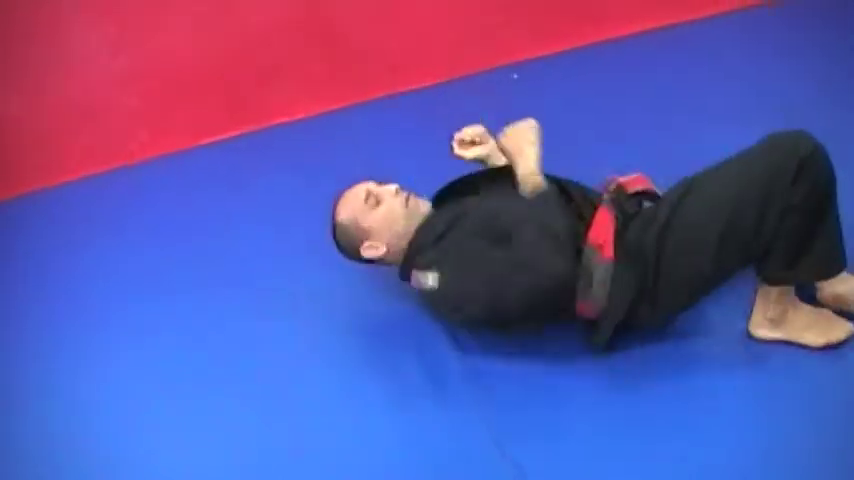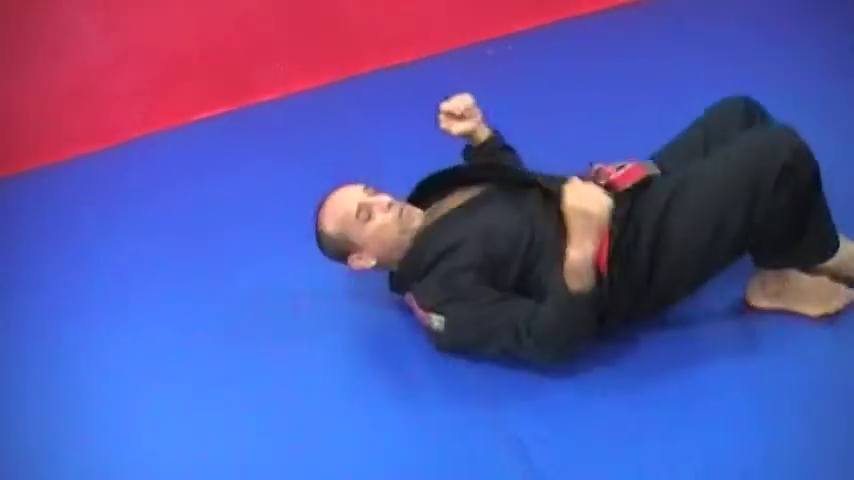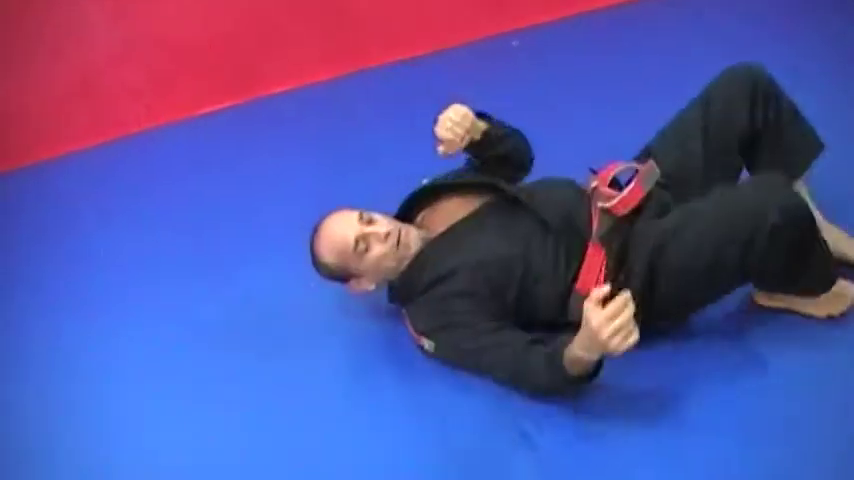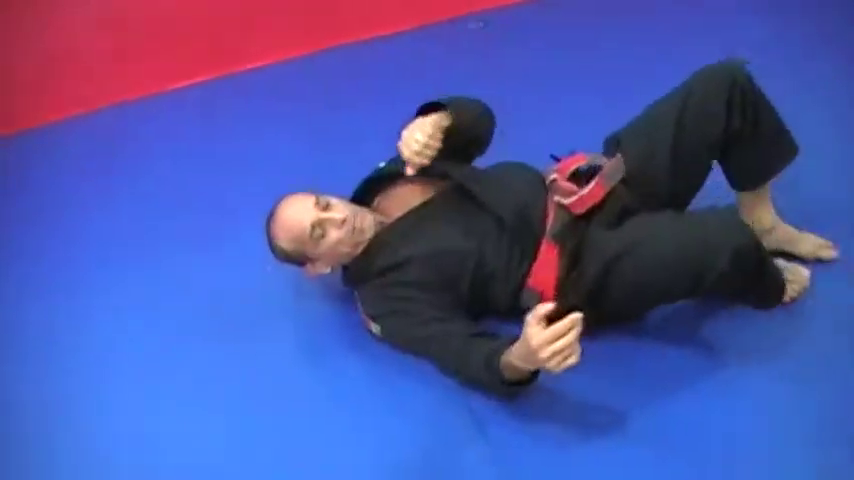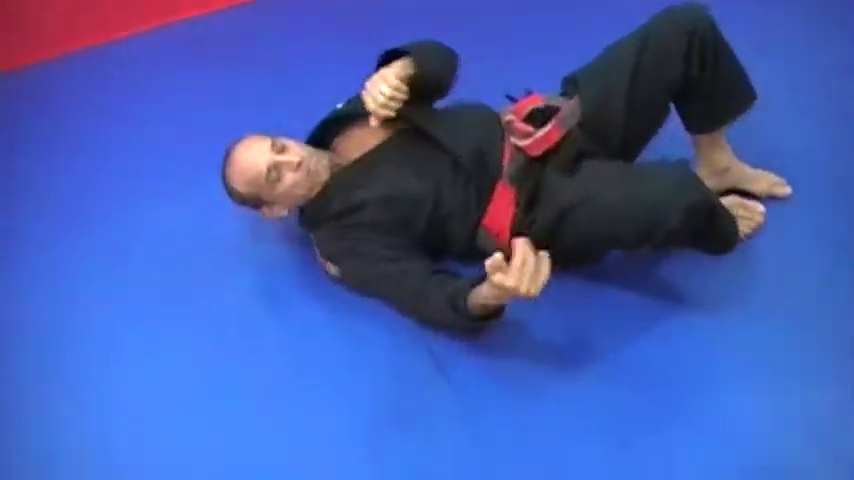
dt=0.2s
person 1, frame 1
left shoulder: (445, 218)
right shoulder: (445, 276)
right elbow: (548, 272)
left wrist: (496, 159)
right wrist: (525, 166)
left hip: (629, 222)
right hip: (636, 269)
left knee: (756, 170)
right knee: (797, 154)
right ankle: (778, 309)
person 1, frame 2
left shoulder: (433, 202)
right shoulder: (440, 294)
left elbow: (514, 180)
right elbow: (552, 338)
left wrist: (477, 131)
right wrist: (581, 242)
left hip: (622, 199)
right hip: (636, 253)
left knee: (738, 116)
right knee: (777, 152)
left ankle: (804, 242)
right ankle: (776, 284)
person 1, frame 3
left shoulder: (435, 197)
right shoulder: (434, 311)
left elbow: (517, 155)
right elbow: (529, 366)
left wrist: (473, 125)
right wrist: (584, 348)
right hip: (633, 272)
left knee: (745, 85)
right knee: (769, 202)
left ankle: (809, 230)
right ankle: (792, 287)
person 1, frame 4
left shoulder: (402, 171)
right shoulder: (387, 297)
left elbow: (479, 118)
right elbow: (470, 355)
left wrist: (435, 123)
right wrist: (522, 358)
left hip: (595, 185)
right hip: (587, 268)
left knee: (725, 82)
right knee: (723, 242)
left ankle: (762, 223)
right ankle: (760, 279)
person 1, frame 5
left shoulder: (357, 115)
right shoulder: (344, 239)
left elbow: (442, 62)
right elbow: (432, 296)
left wrist: (398, 72)
right wrist: (490, 294)
left hip: (551, 126)
right hip: (542, 212)
right knee: (675, 198)
left ankle: (715, 166)
right ankle: (712, 222)
